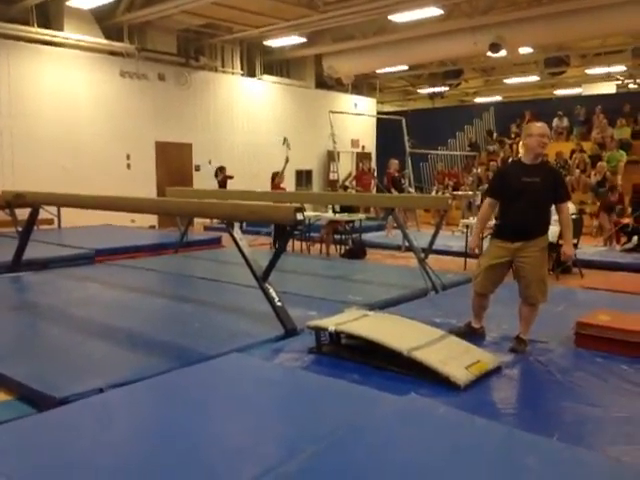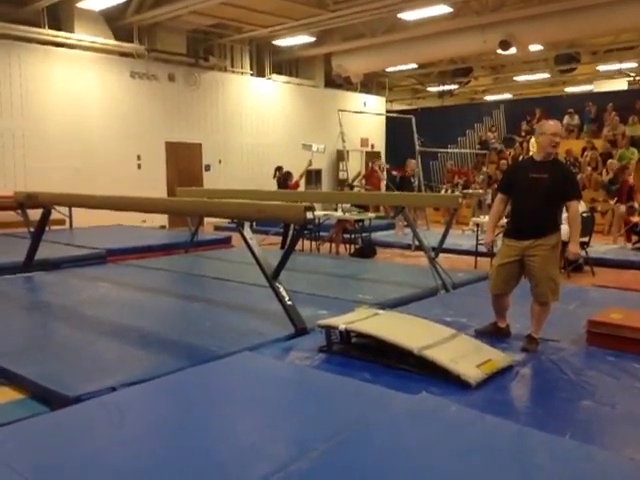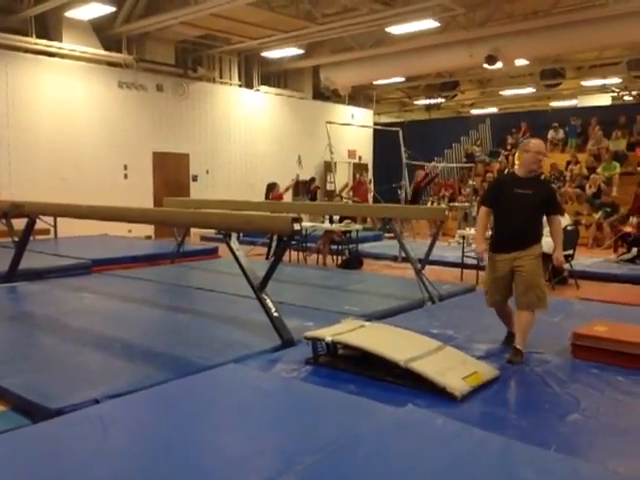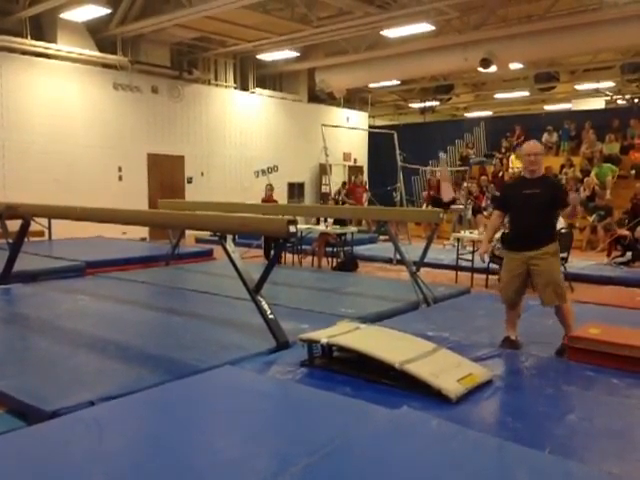
dt=1s
person 1, frame 1
left shoulder: (552, 175)
right shoulder: (506, 171)
left elbow: (563, 209)
right elbow: (489, 204)
left wrist: (567, 242)
right wrist: (476, 235)
left hip: (534, 243)
right hip: (502, 240)
left knee: (531, 293)
right knee: (482, 285)
left ankle: (522, 336)
right ankle: (476, 325)
person 1, frame 2
left shoulder: (563, 173)
right shoulder: (517, 168)
left elbow: (573, 208)
right elbow: (501, 201)
left wrist: (574, 241)
right wrist: (490, 230)
left hip: (545, 242)
right hip: (512, 239)
left knee: (543, 292)
right knee: (498, 285)
left ankle: (533, 335)
right ankle: (501, 325)
person 1, frame 3
left shoulder: (544, 189)
right shoulder: (501, 183)
left elbow: (554, 219)
right elbow: (485, 212)
left wrist: (558, 249)
right wrist: (480, 240)
left hip: (529, 252)
right hip: (499, 251)
left knee: (526, 301)
right knee: (495, 299)
left ankle: (519, 347)
right ankle: (512, 329)
person 1, frame 4
left shoulder: (553, 186)
right shoulder: (511, 187)
left elbow: (567, 212)
right elbow: (498, 216)
right wrist: (486, 242)
left hip: (545, 250)
right hip: (514, 251)
left knee: (557, 296)
right knee: (509, 296)
right ankle: (511, 335)
